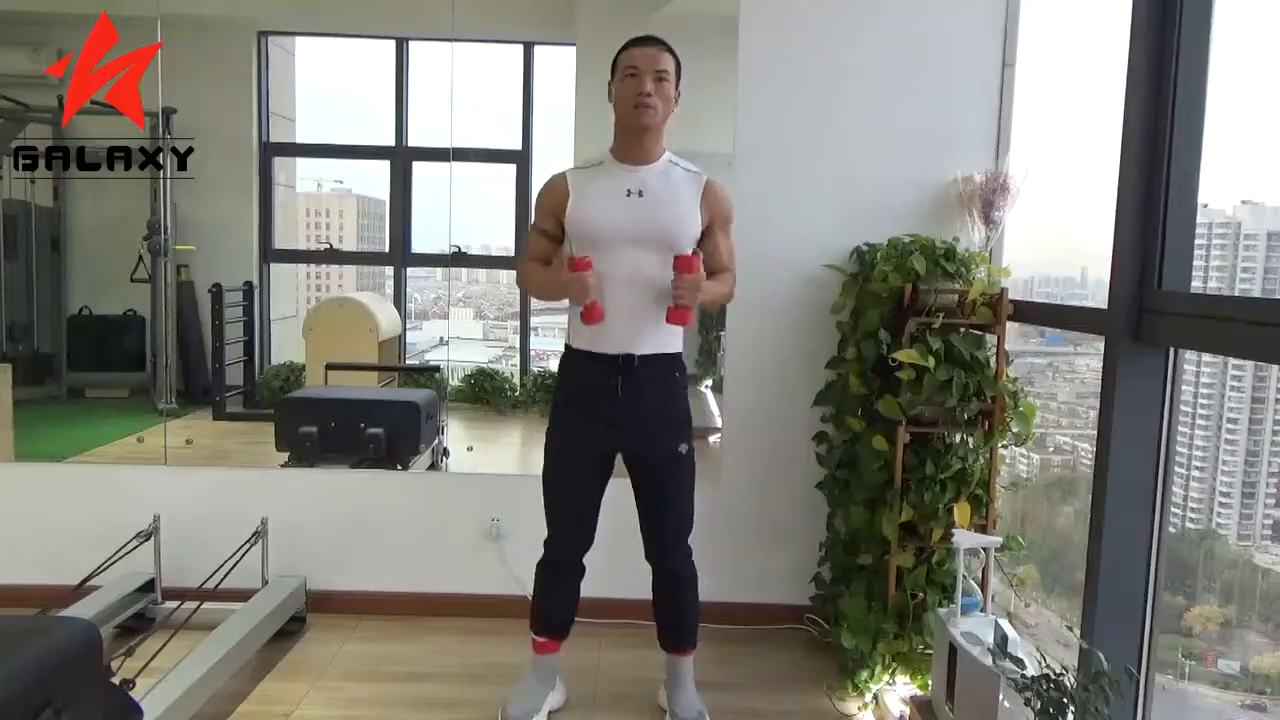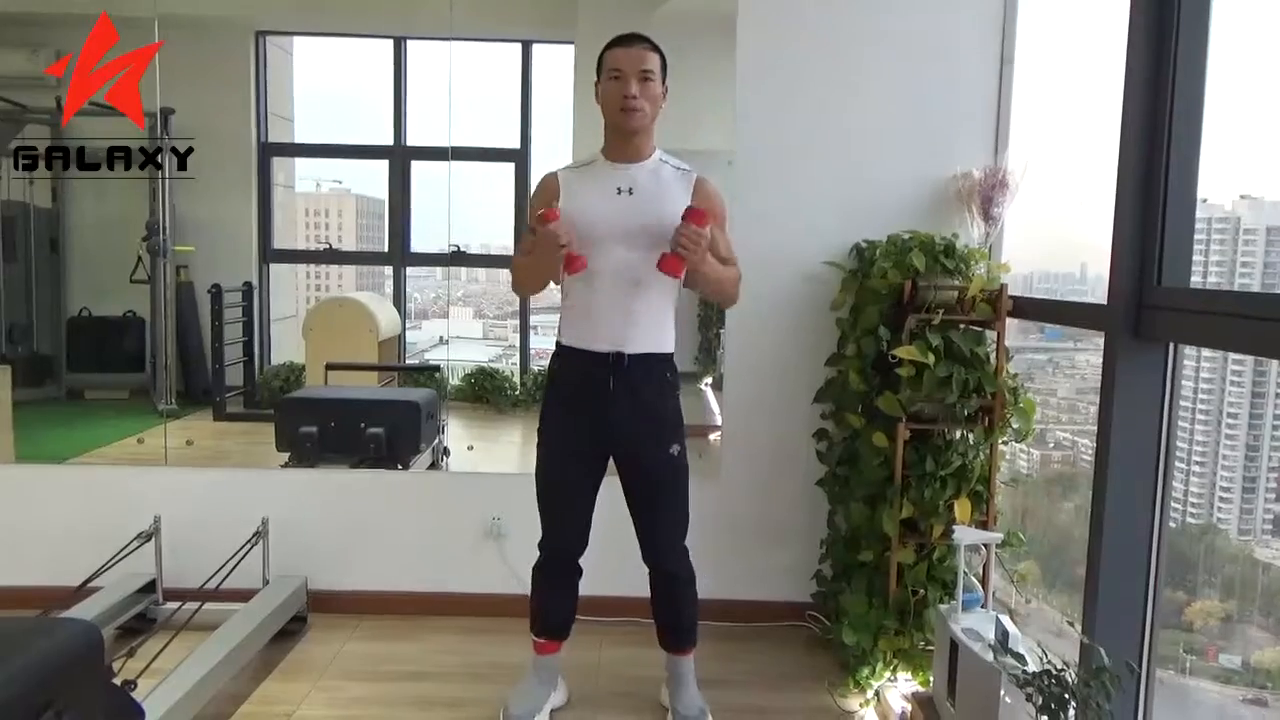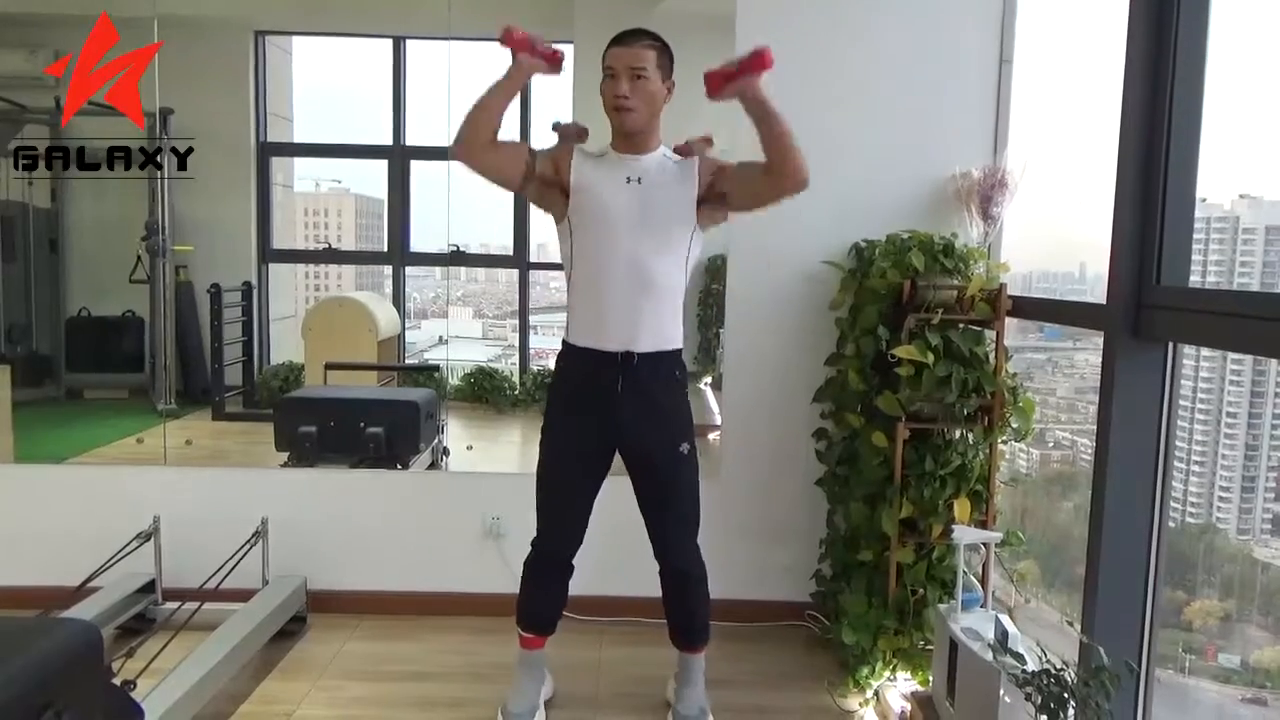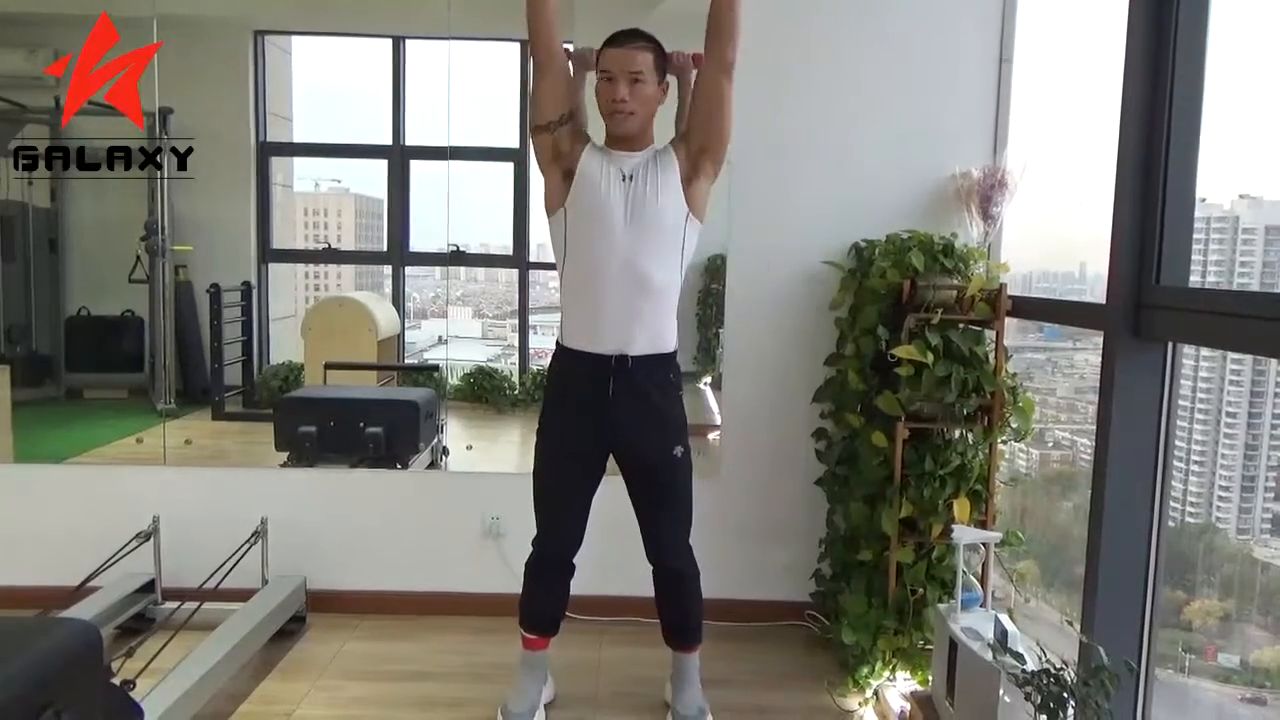
dt=0.4s
person 1, frame 1
left shoulder: (704, 194)
right shoulder: (567, 189)
left elbow: (727, 279)
right elbow: (529, 270)
left wrist: (700, 290)
right wrist: (562, 283)
left hip: (660, 382)
right hip: (584, 379)
left knee: (670, 545)
right knee: (564, 541)
person 1, frame 2
left shoulder: (694, 190)
right shoulder: (559, 188)
left elbow: (730, 292)
right elbow: (523, 285)
left wrist: (701, 258)
right wrist: (542, 252)
left hip: (650, 382)
right hip: (575, 378)
left knee: (666, 547)
right knee: (560, 542)
person 1, frame 3
left shoulder: (700, 179)
right shoulder: (566, 172)
left elbow: (791, 176)
right elbow: (472, 149)
left wrist: (752, 94)
right wrist: (518, 74)
left hip: (658, 379)
right hip: (581, 375)
left knee: (678, 545)
right knee: (554, 538)
person 1, frame 4
left shoulder: (689, 168)
right shoulder: (568, 159)
left elbow: (722, 59)
left hip: (652, 381)
right hip: (576, 377)
left knee: (671, 546)
right knee: (554, 541)
